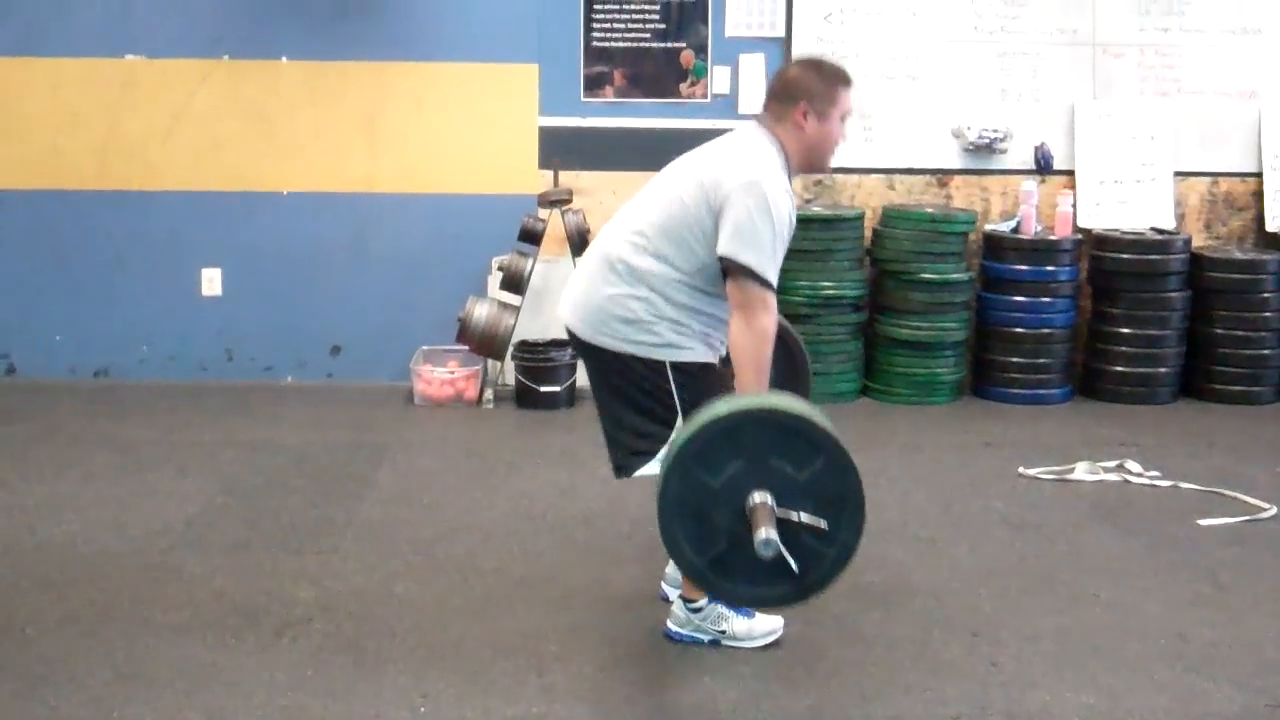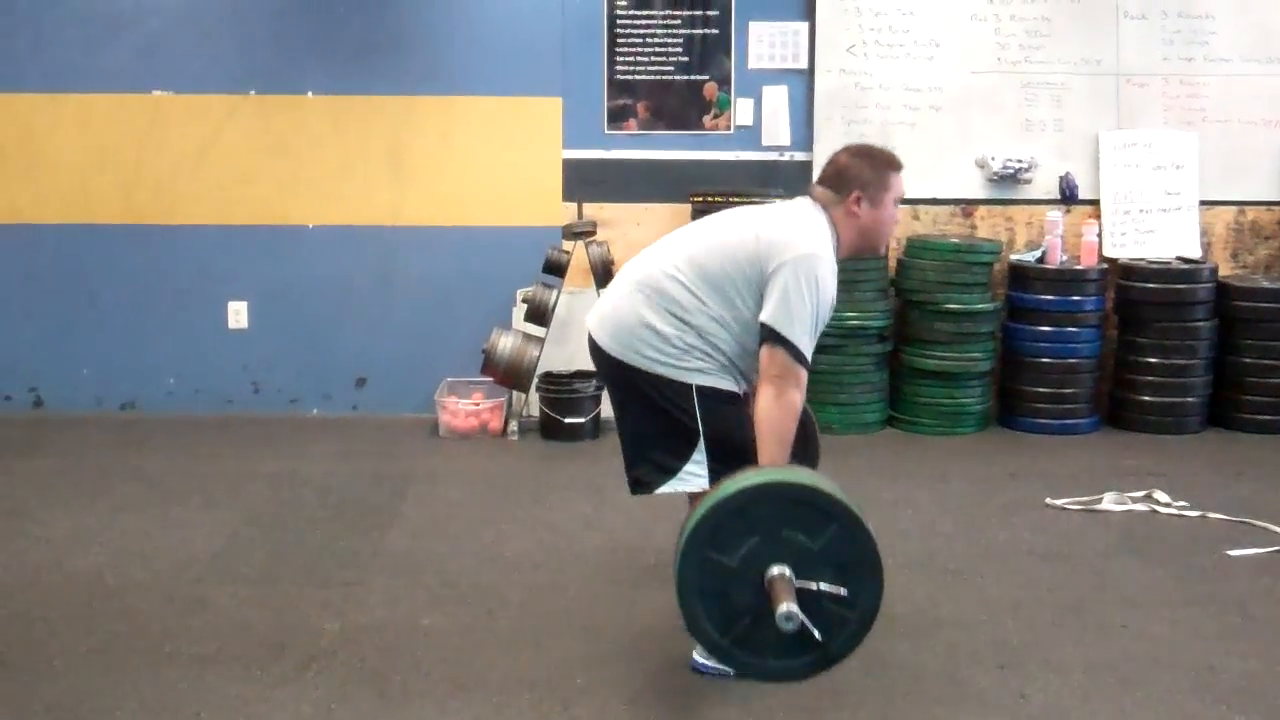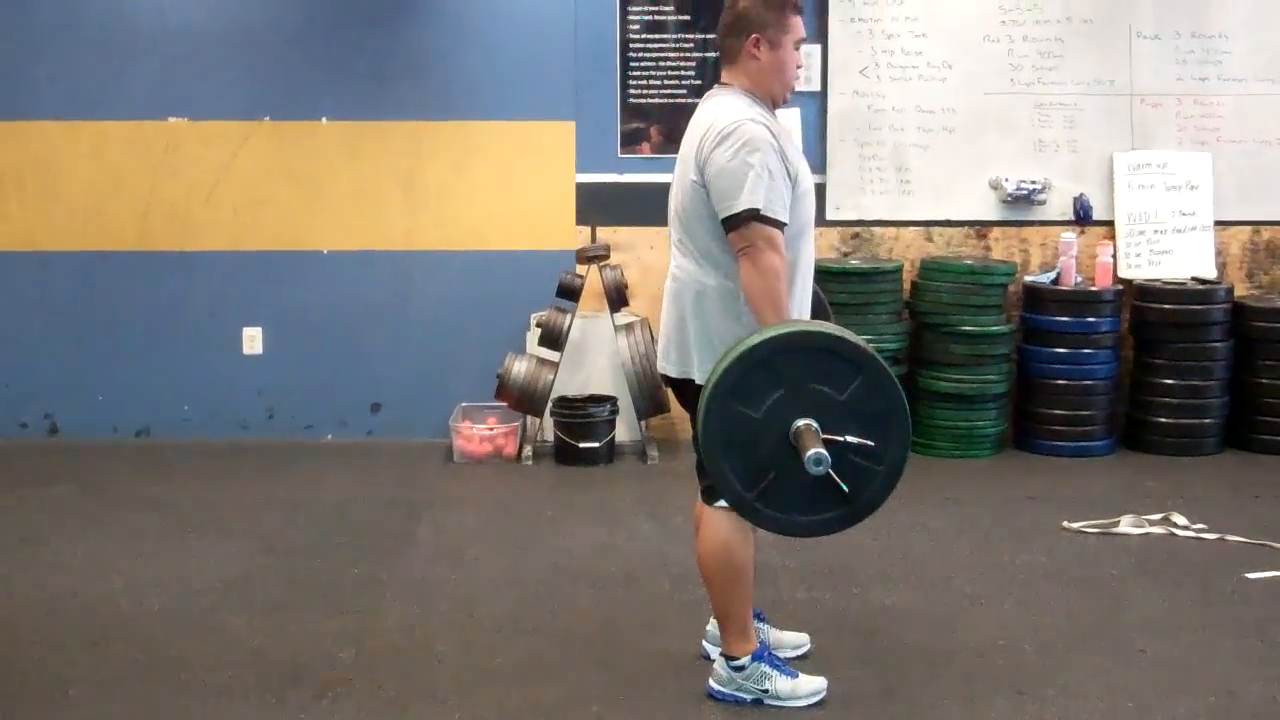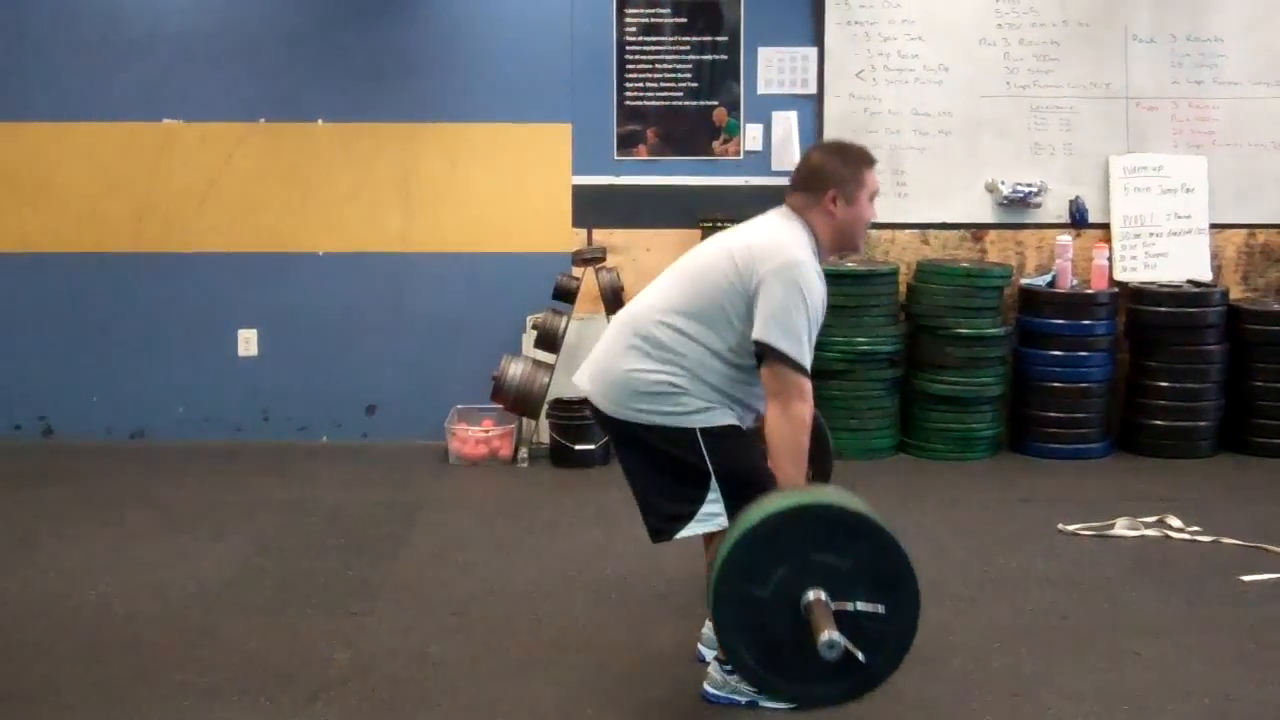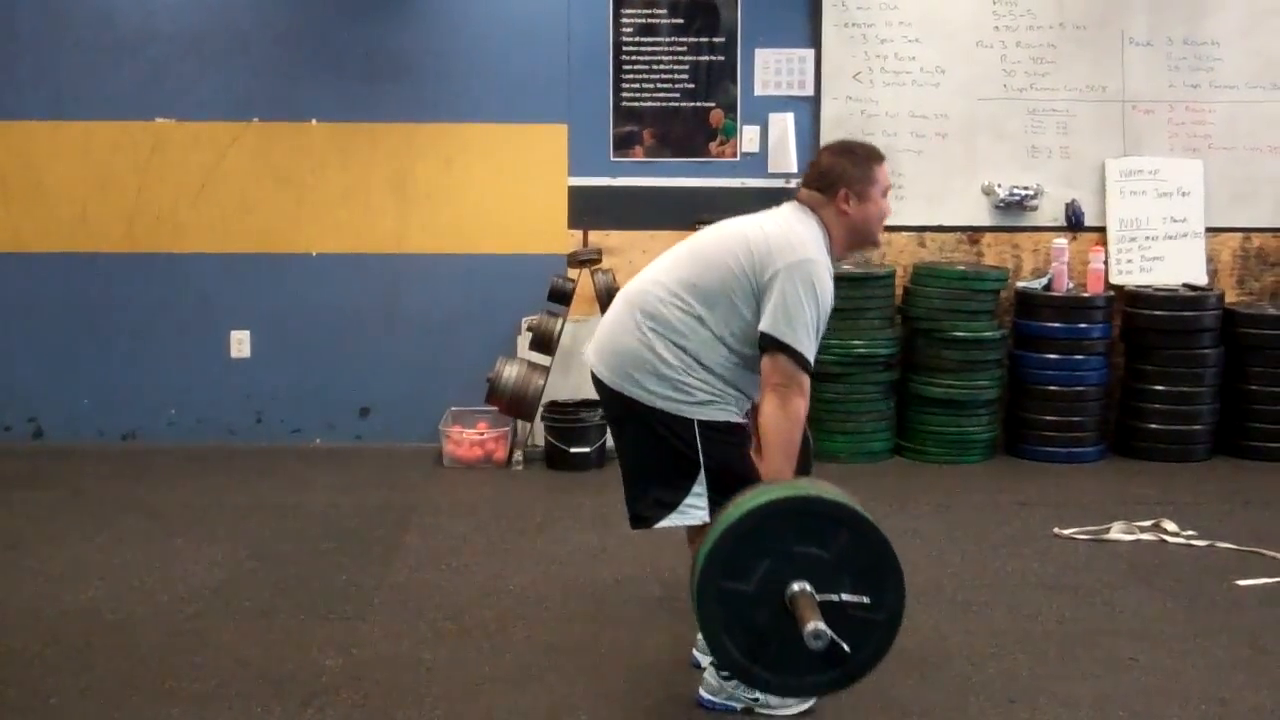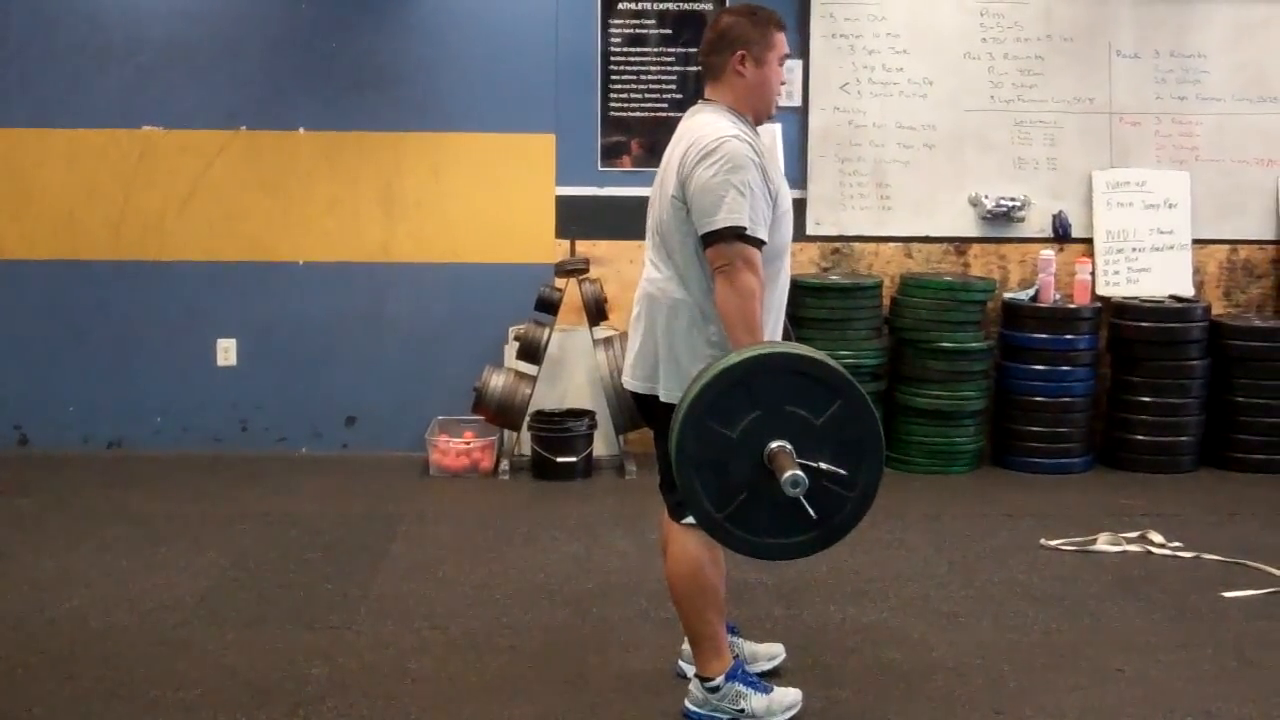
dt=0.7s
person 1, frame 1
left shoulder: (749, 153)
right shoulder: (761, 183)
left elbow: (742, 302)
right elbow: (751, 312)
left hip: (614, 306)
right hip: (628, 321)
left ankle: (691, 567)
right ankle: (697, 606)
person 1, frame 2
left shoulder: (796, 229)
right shoulder: (809, 255)
left elbow: (770, 371)
right elbow: (782, 383)
left hip: (636, 328)
right hip: (651, 343)
left knee: (728, 474)
right knee: (731, 484)
person 1, frame 3
left shoulder: (728, 117)
right shoulder: (743, 130)
right elbow: (757, 251)
left hip: (719, 339)
right hip: (731, 347)
left knee: (728, 492)
right knee: (731, 498)
left ankle: (733, 624)
right ankle: (738, 664)
person 1, frame 4
left shoulder: (777, 237)
right shoulder: (792, 264)
left elbow: (775, 385)
right elbow: (788, 396)
left hip: (644, 376)
right hip: (653, 390)
left knee: (742, 508)
right knee: (748, 515)
right ankle: (733, 670)
person 1, frame 5
left shoulder: (789, 232)
right shoulder: (804, 261)
left elbow: (774, 377)
right elbow: (785, 390)
left hip: (647, 357)
right hip: (659, 370)
left knee: (724, 511)
person 1, frame 6
left shoulder: (707, 133)
right shoulder: (727, 145)
right elbow: (733, 271)
left hip: (688, 356)
right hip: (697, 364)
left knee: (701, 511)
right knee: (698, 516)
left ankle: (712, 639)
